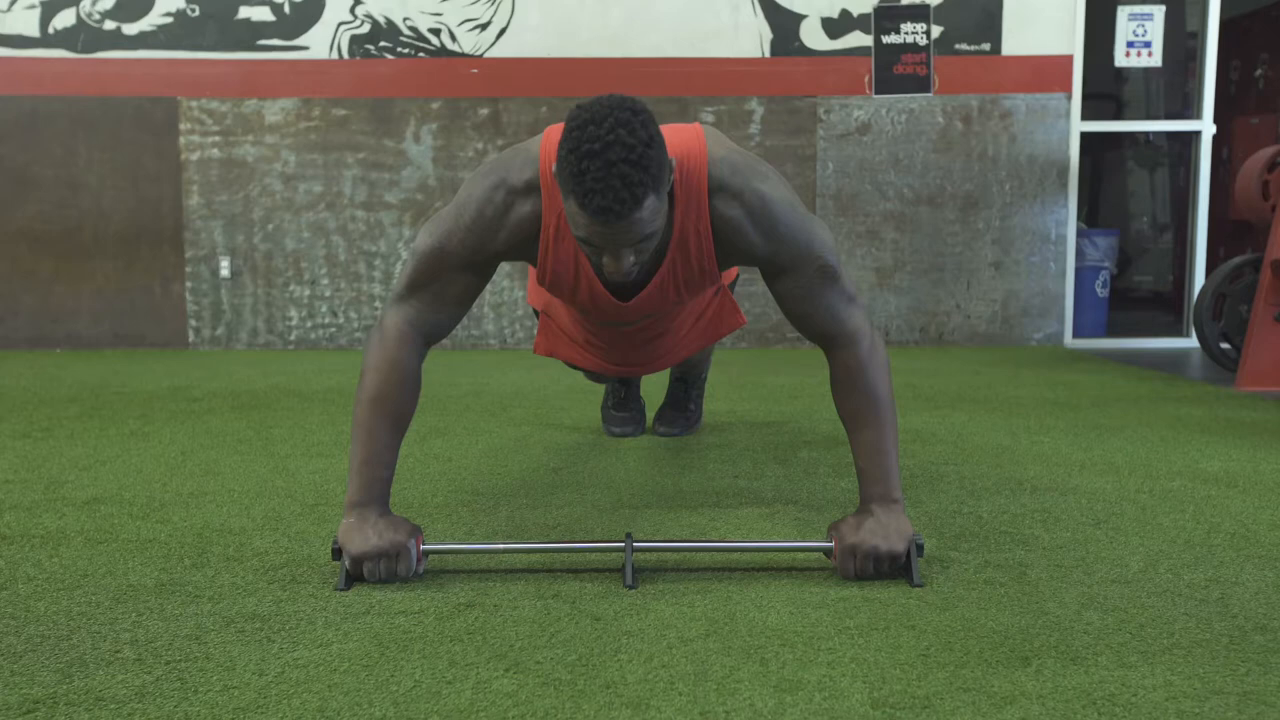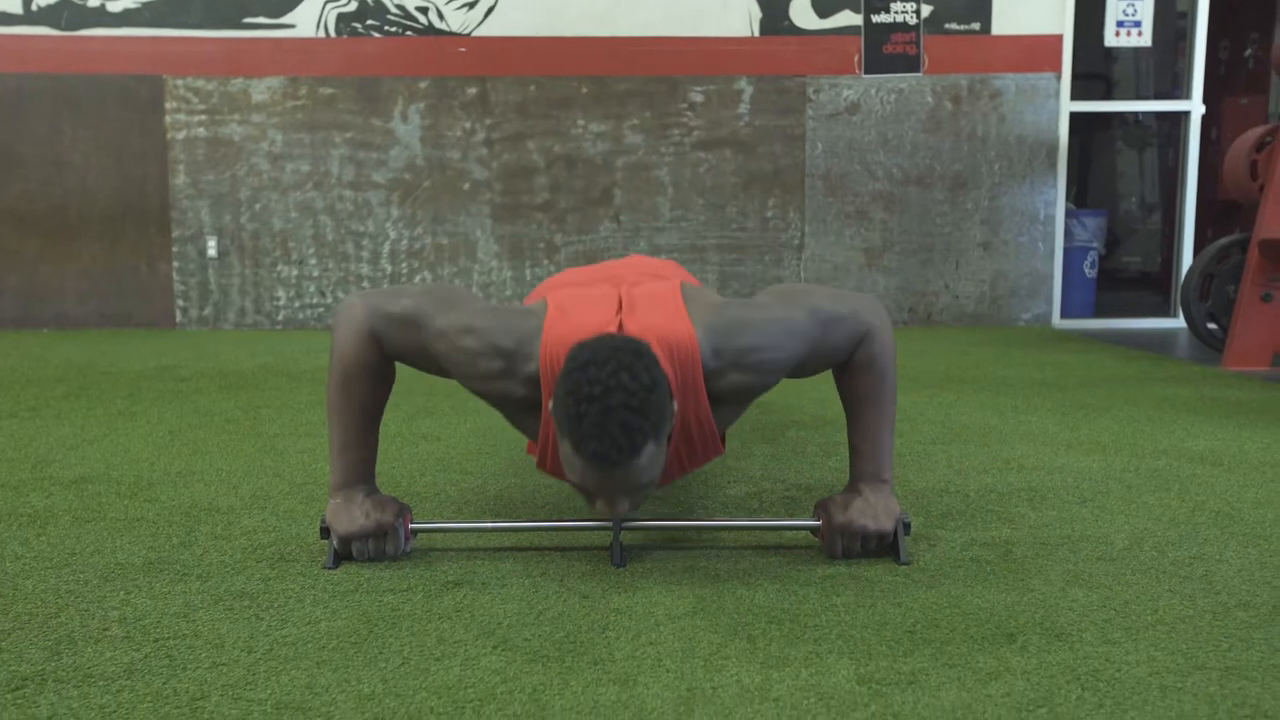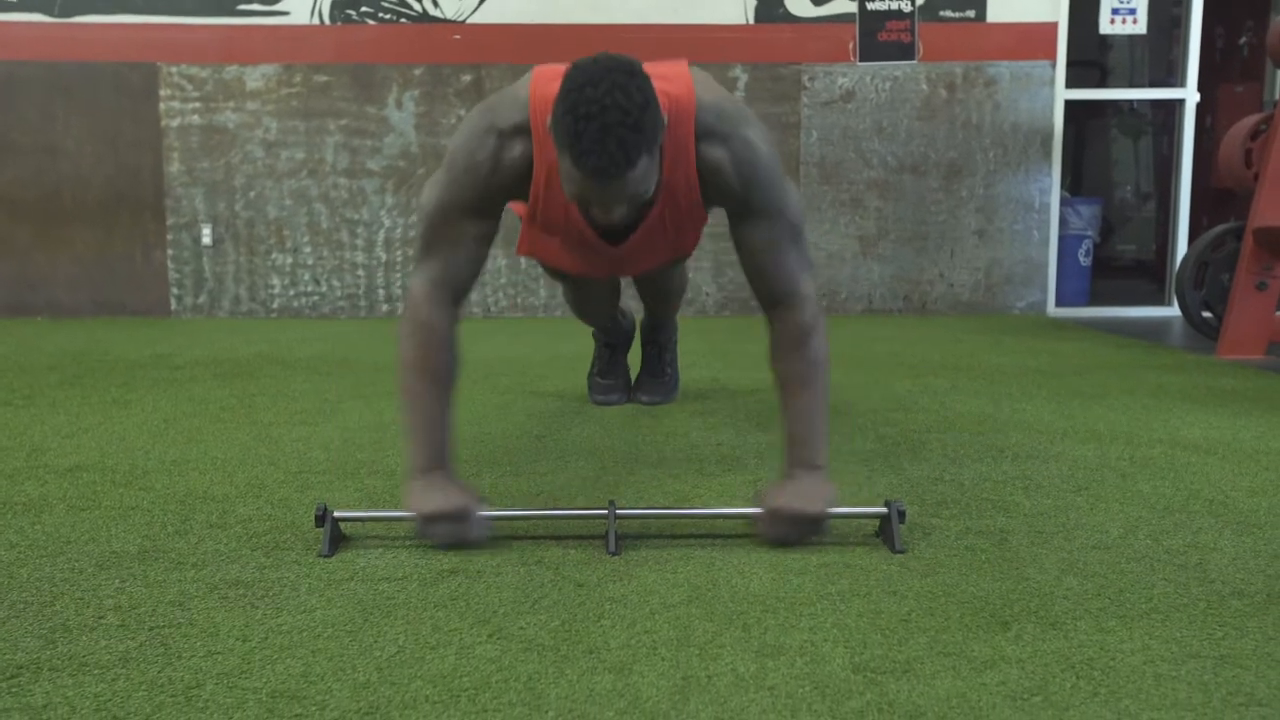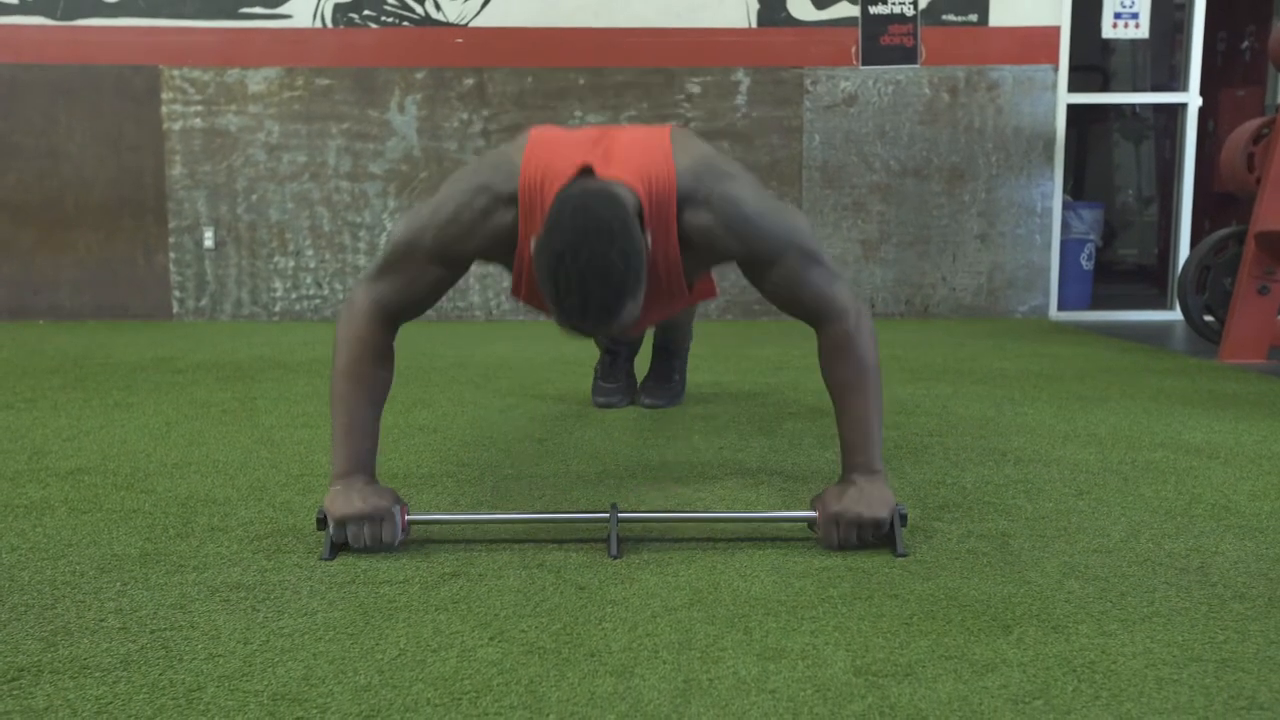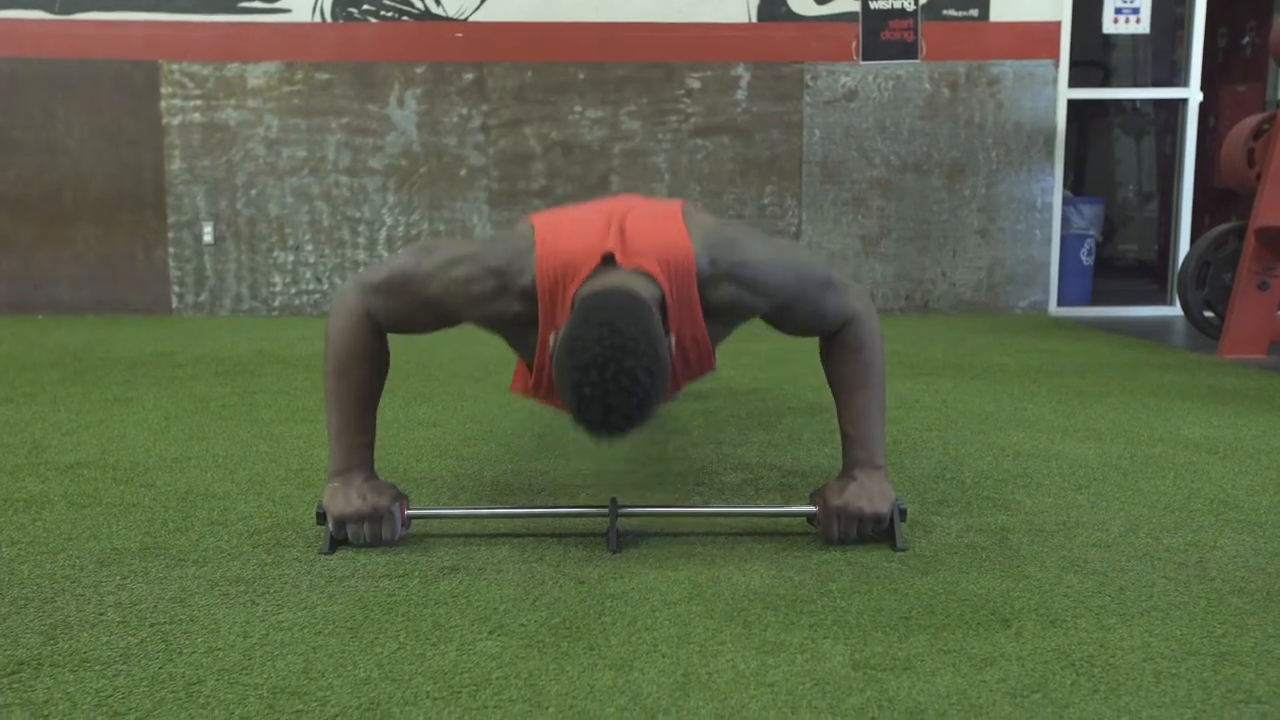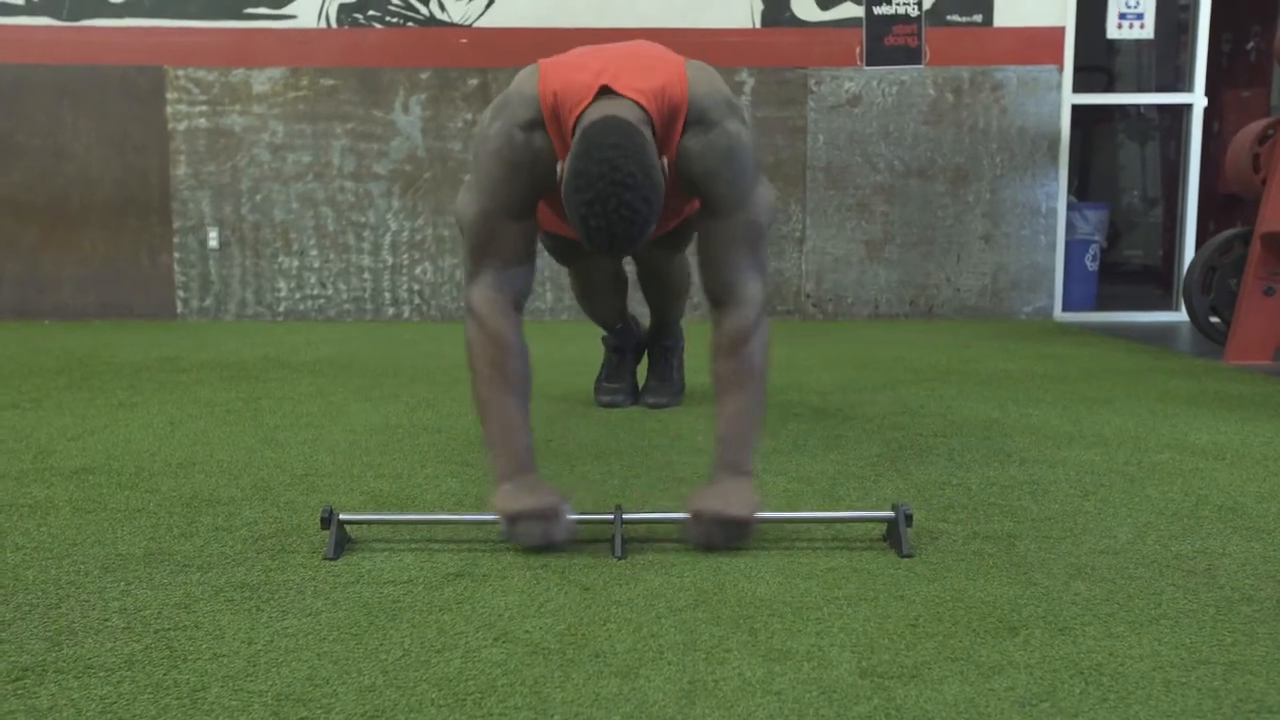
dt=0.7s
person 1, frame 1
left shoulder: (739, 197)
right shoulder: (509, 199)
left elbow: (847, 334)
right elbow: (405, 328)
left wrist: (882, 503)
right wrist: (365, 508)
left hip: (688, 301)
right hip: (583, 318)
left ankle: (688, 377)
right ankle: (619, 383)
person 1, frame 2
left shoulder: (722, 359)
right shoulder: (513, 364)
left elbow: (868, 323)
right elbow: (359, 316)
left wrist: (873, 485)
right wrist: (350, 490)
person 1, frame 3
left shoulder: (728, 142)
right shoulder: (498, 139)
left elbow: (791, 300)
right elbow: (431, 294)
left wrist: (808, 467)
right wrist: (428, 470)
left ankle: (660, 336)
right ankle: (610, 337)
person 1, frame 4
left shoulder: (712, 204)
right shoulder: (490, 206)
left elbow: (841, 312)
right elbow: (369, 309)
left wrist: (864, 472)
right wrist: (351, 475)
left ankle: (671, 343)
right ankle: (619, 347)
person 1, frame 5
left shoulder: (724, 271)
right shoulder: (507, 280)
left elbow: (852, 314)
right elbow: (354, 307)
left wrist: (866, 469)
right wrist: (349, 475)
left hip: (672, 271)
right hip: (555, 275)
person 1, frame 6
left shoulder: (712, 133)
right shoulder: (516, 134)
left elbow: (739, 301)
right elbow: (492, 299)
left wrist: (735, 471)
right wrist: (514, 473)
left hip: (674, 136)
left ankle: (665, 340)
right ankle: (621, 338)
